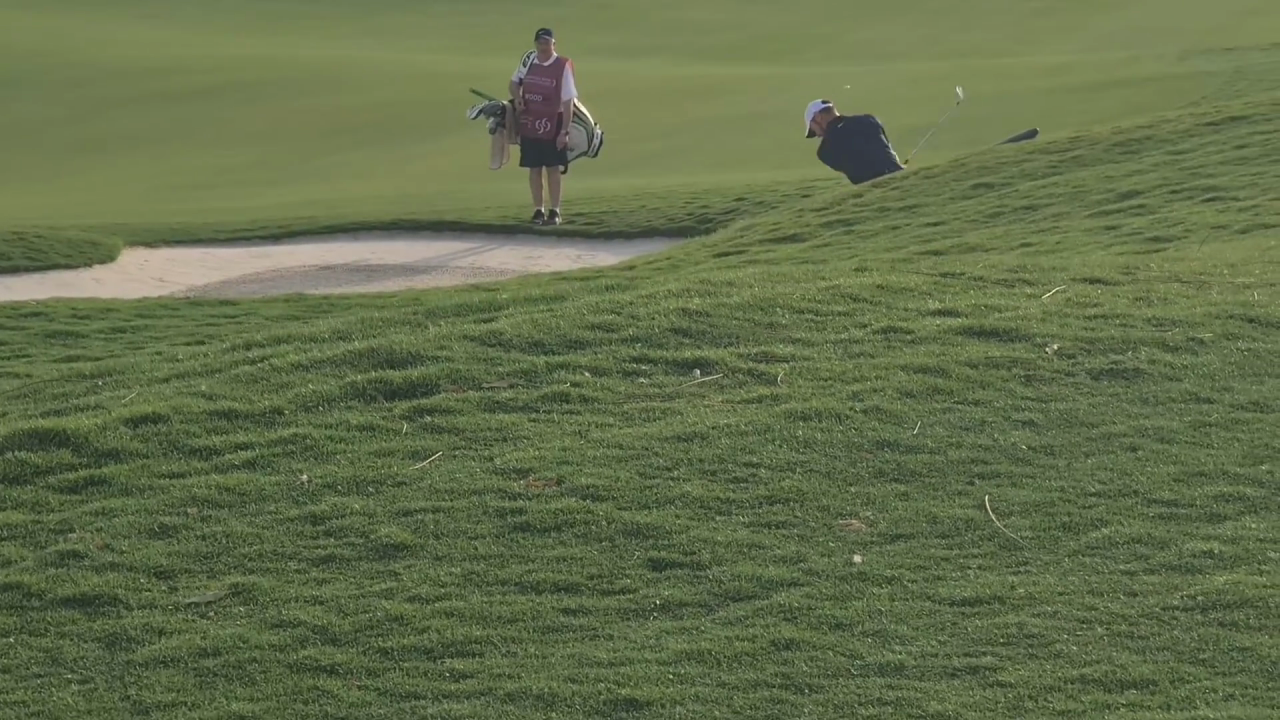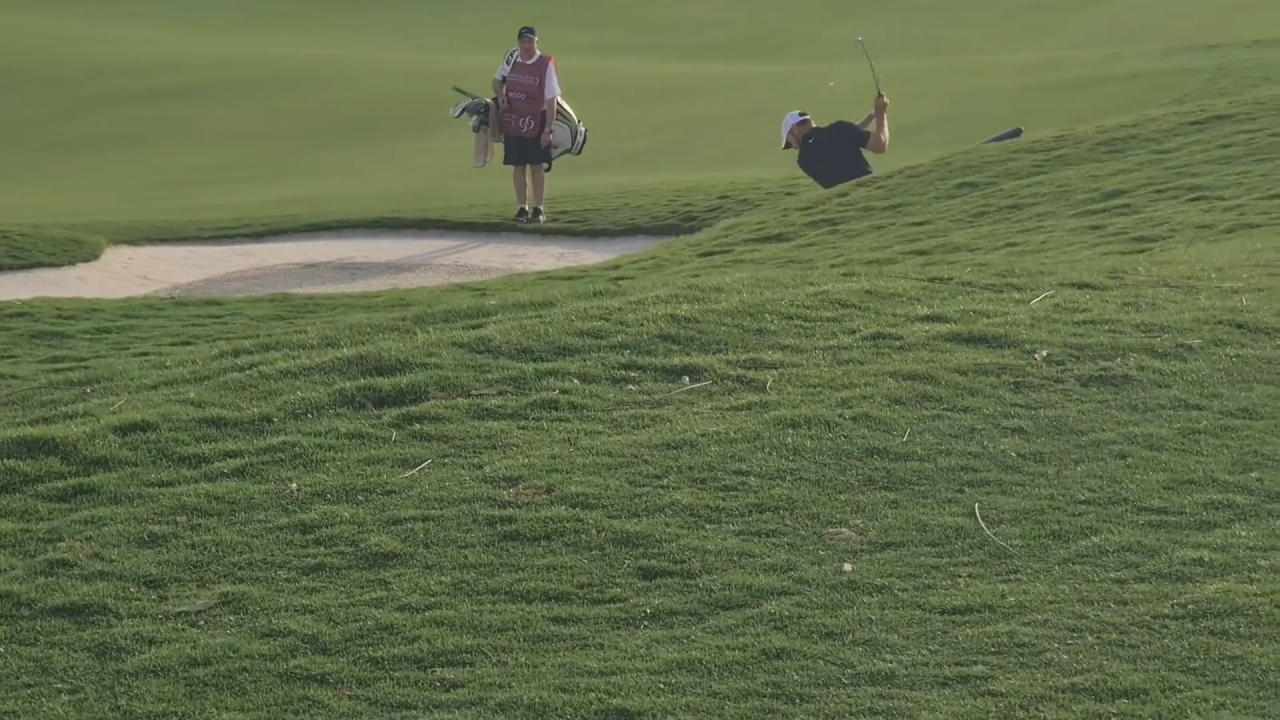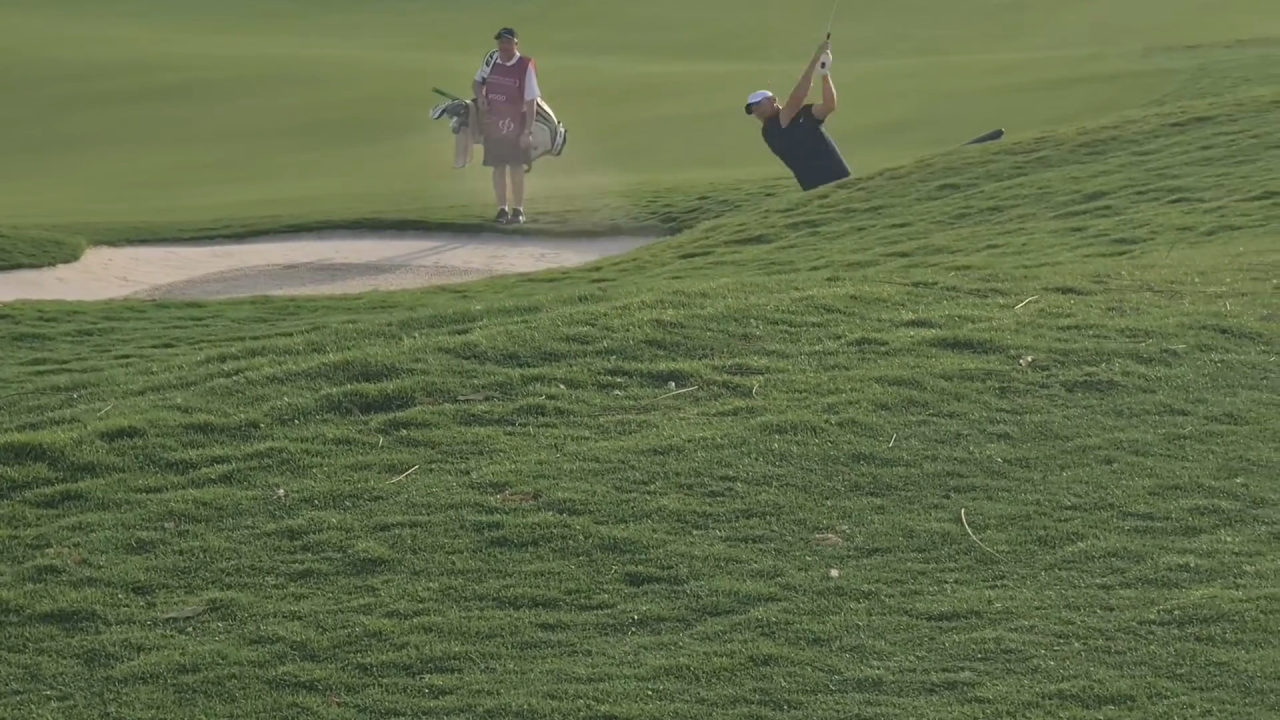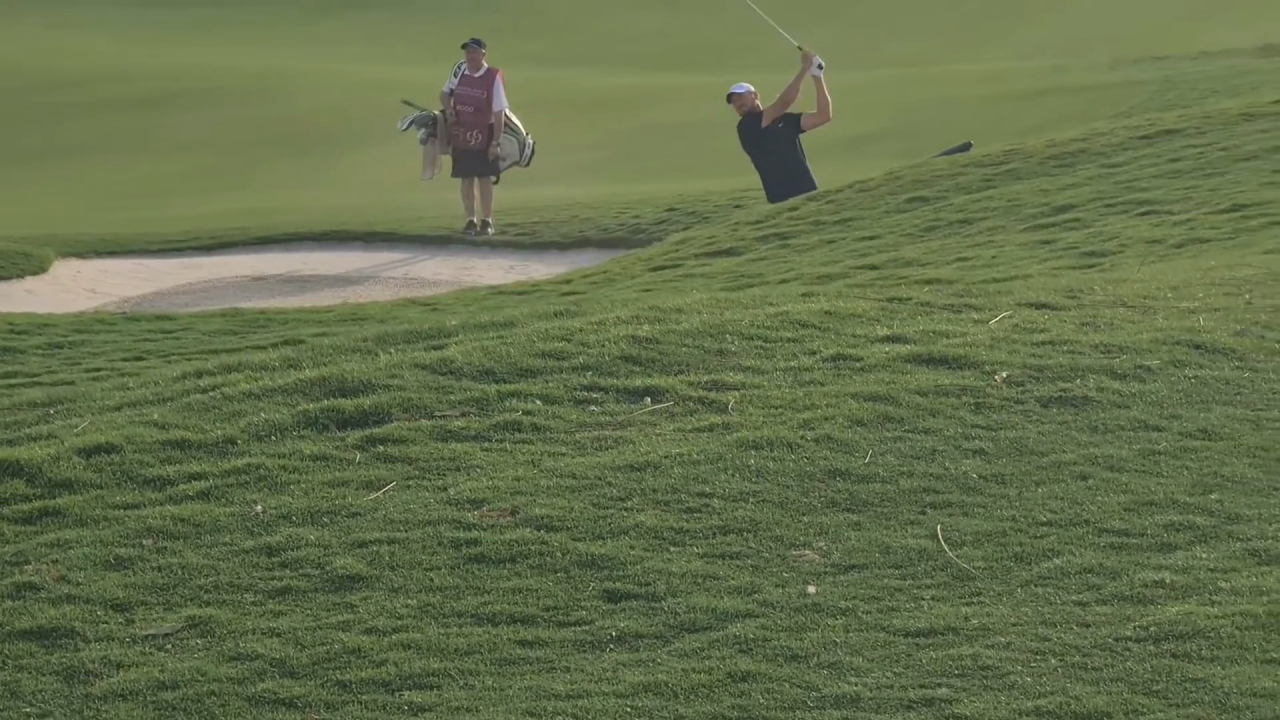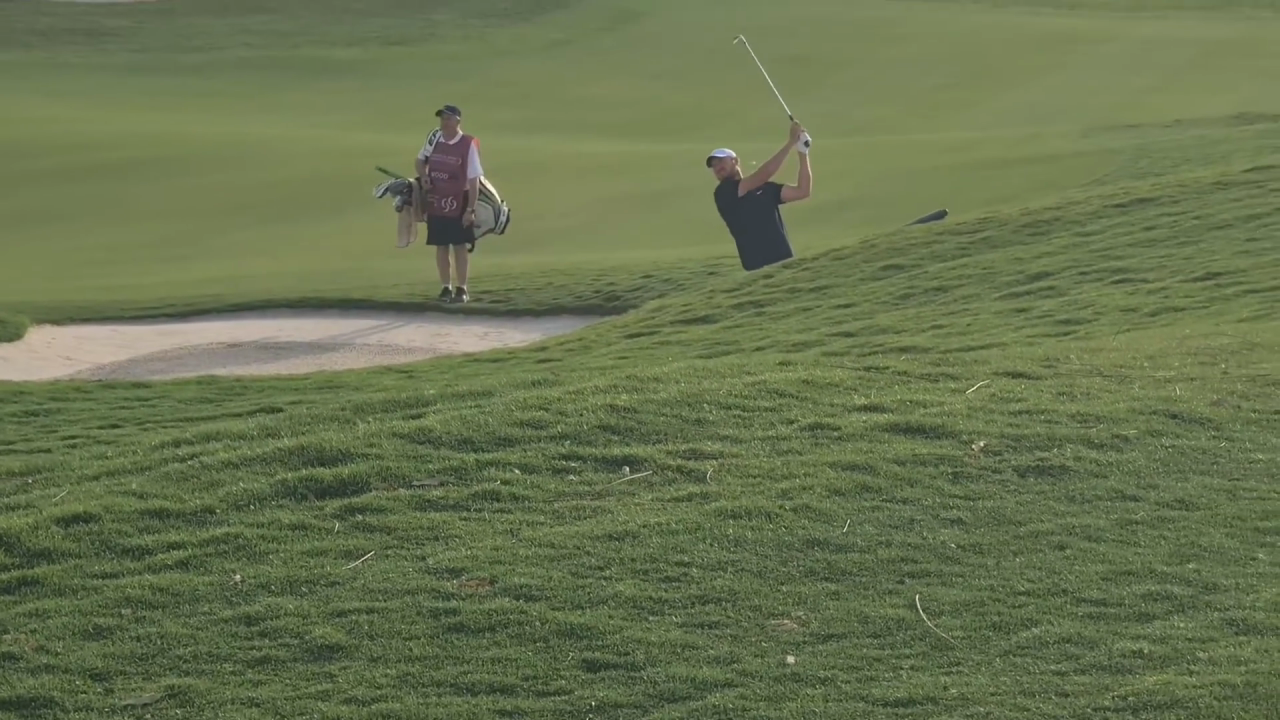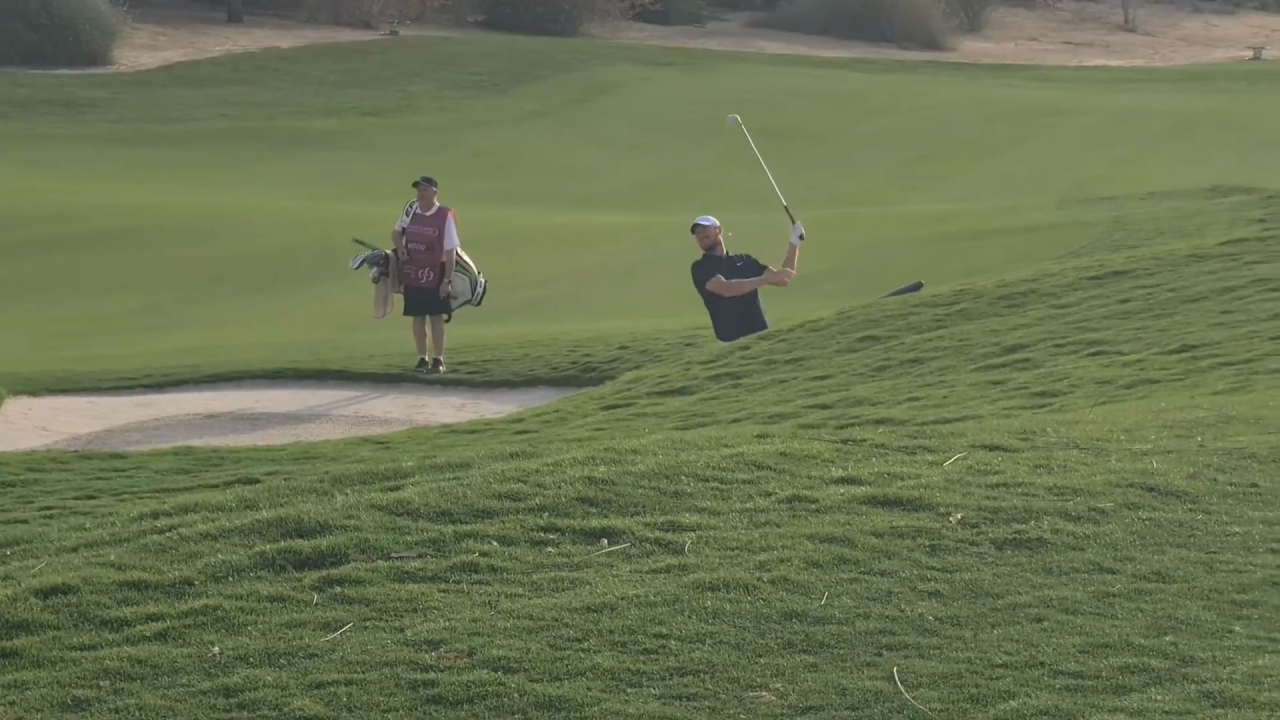
dt=0.4s
person 1, frame 1
left shoulder: (563, 65)
right shoulder: (528, 60)
left elbow: (568, 101)
right elbow: (514, 82)
left wrist: (564, 131)
right wrist: (517, 96)
left hip: (551, 124)
right hip: (528, 123)
left knee: (553, 169)
right knee: (534, 169)
left ankle: (555, 211)
right ankle: (538, 210)
person 1, frame 2
left shoulder: (546, 64)
right shoulder: (512, 58)
left elbow: (551, 99)
right elbow: (498, 80)
left wrist: (548, 129)
right wrist: (500, 95)
left hip: (535, 122)
right hip: (512, 121)
left knee: (537, 167)
right knee: (518, 166)
left ankle: (539, 209)
right ankle: (522, 208)
person 1, frame 3
left shoulder: (526, 65)
right shoulder: (491, 59)
left elbow: (531, 100)
right elbow: (477, 81)
left wrist: (528, 131)
right wrist: (480, 97)
left hip: (515, 124)
right hip: (492, 123)
left knee: (516, 168)
right knee: (497, 168)
left ankle: (518, 210)
right ankle: (502, 209)
person 1, frame 4
left shoulder: (494, 76)
right shoulder: (459, 70)
left elbow: (499, 112)
right elbow: (445, 92)
left wrist: (495, 142)
right wrist: (448, 108)
left hip: (483, 135)
right hip: (460, 134)
left knee: (485, 179)
right knee: (466, 179)
left ankle: (487, 222)
right ankle: (471, 220)
person 1, frame 5
left shoulder: (469, 144)
right shoulder: (434, 138)
left elbow: (474, 179)
right elbow: (420, 160)
left wrist: (470, 209)
right wrist: (423, 176)
left hip: (457, 203)
right hip: (435, 202)
left knee: (460, 247)
right knee: (441, 246)
left ankle: (462, 289)
right ankle: (446, 287)
person 1, frame 6
left shoulder: (445, 215)
right shoulder: (411, 209)
left elbow: (450, 250)
right elbow: (397, 231)
left wrist: (447, 280)
right wrist: (400, 247)
left hip: (434, 274)
right hip: (411, 273)
left knee: (436, 317)
right knee: (417, 317)
left ankle: (438, 360)
right ankle: (422, 358)
